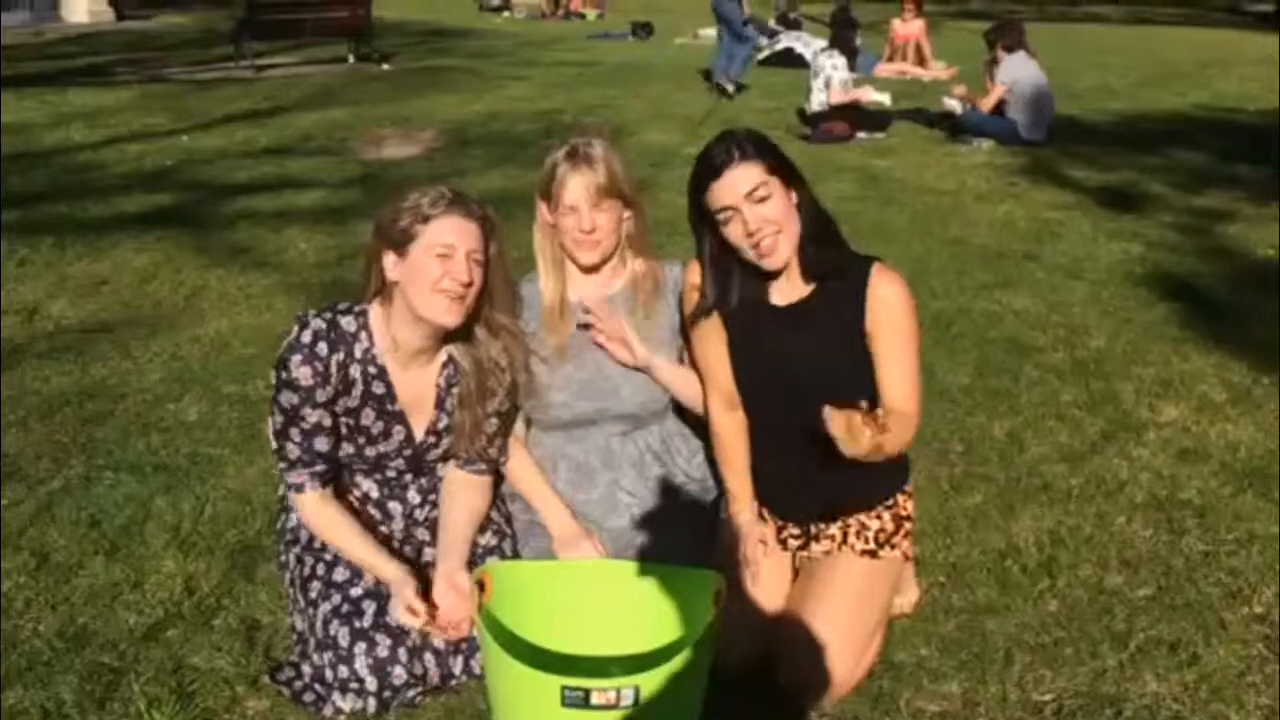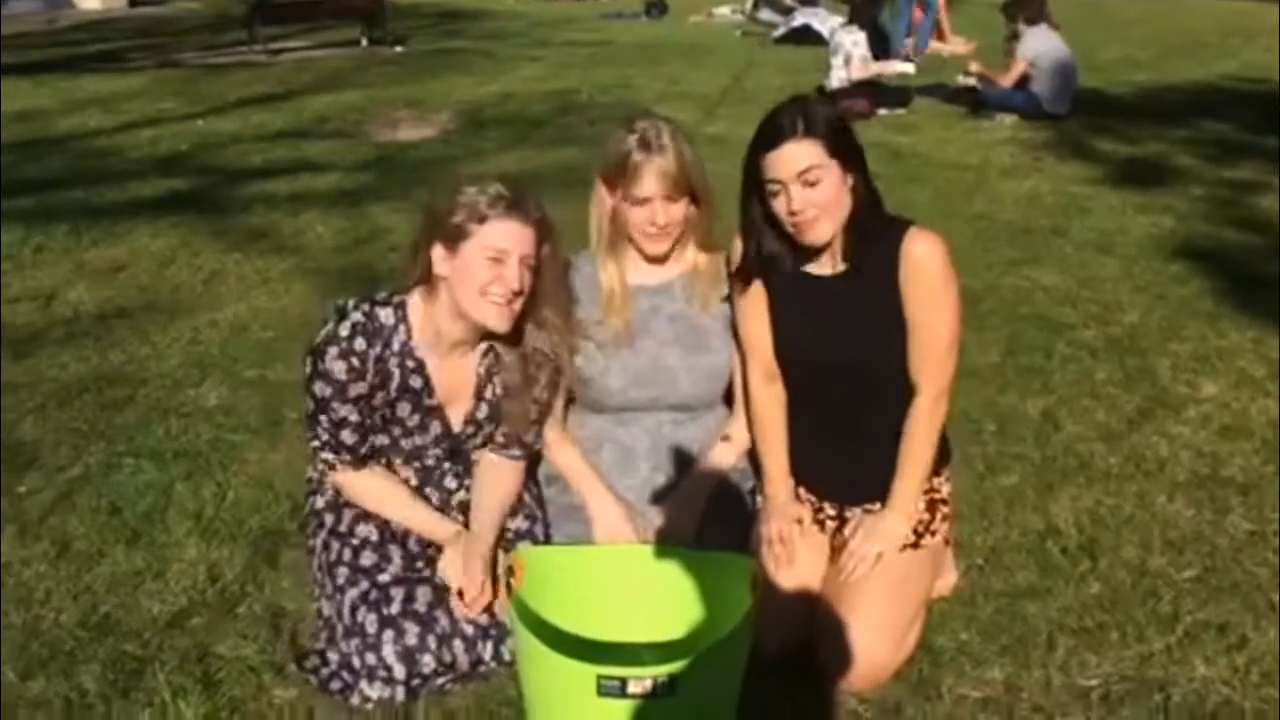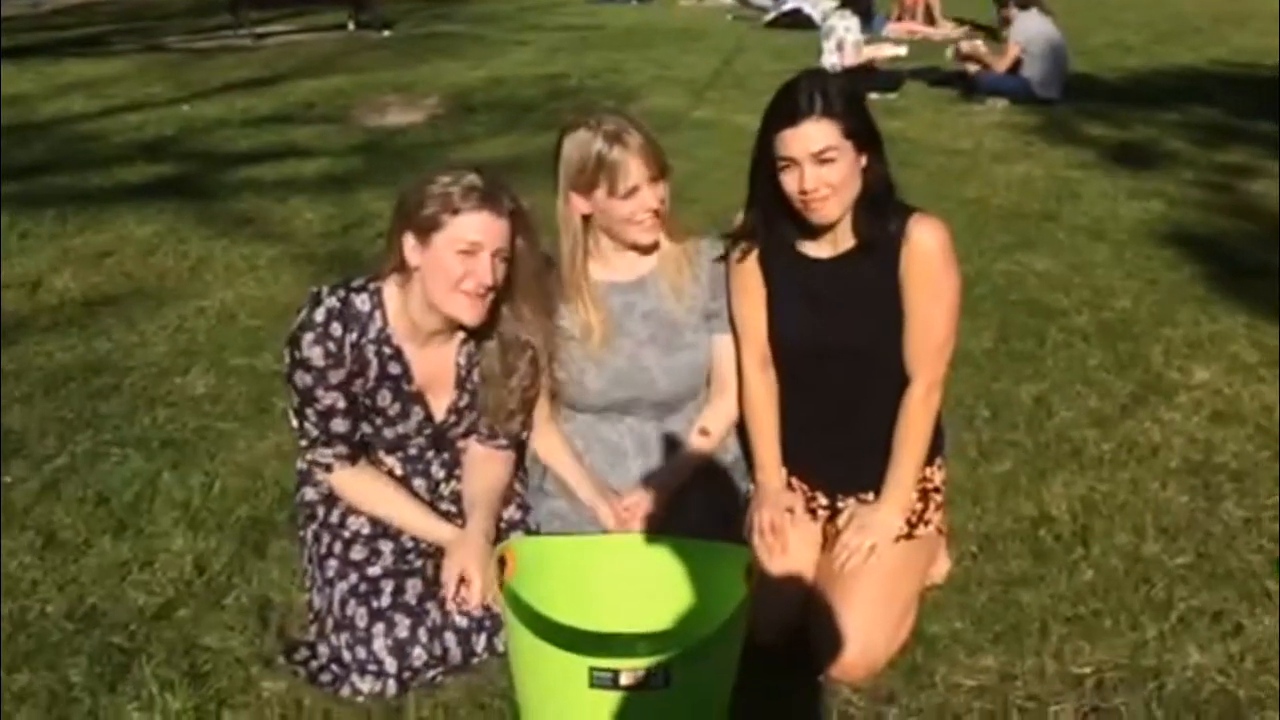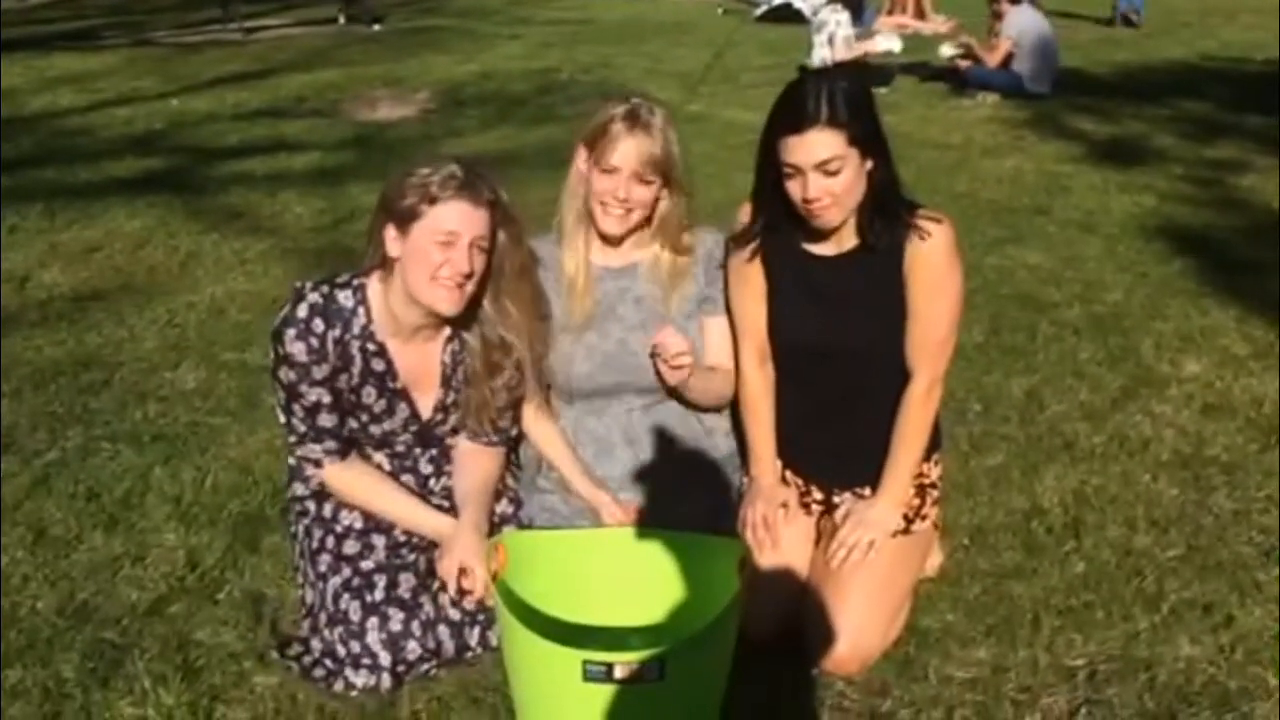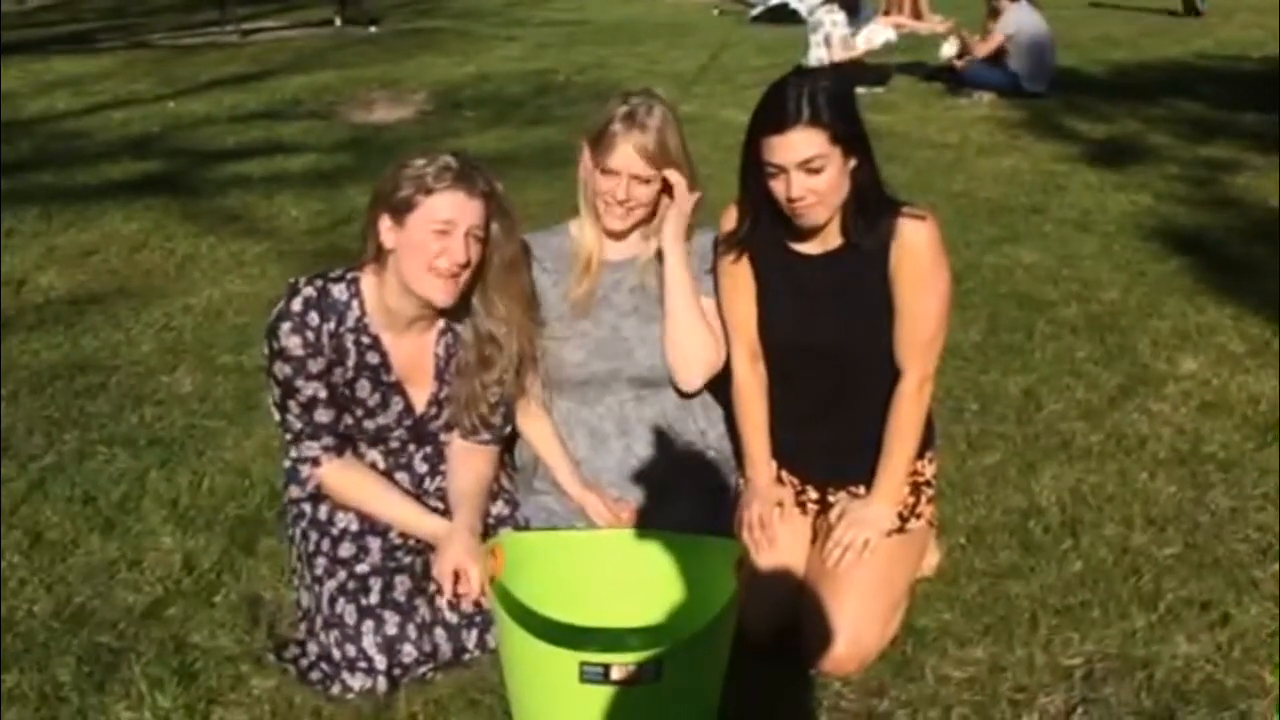
dt=1s
person 1, frame 1
left shoulder: (875, 288)
right shoulder: (708, 285)
left elbow: (904, 422)
right elbow: (724, 405)
left wrist: (868, 439)
right wrist: (742, 513)
left hip: (862, 505)
right hip: (769, 504)
right knee: (731, 654)
left ankle: (883, 576)
right ankle: (824, 582)
person 1, frame 2
left shoulder: (914, 253)
right shoulder: (756, 255)
left elbow: (930, 394)
right elbow: (764, 380)
left wrist: (895, 518)
right wrist: (777, 493)
left hip: (899, 485)
right hip: (805, 484)
left knee: (855, 667)
right knee: (769, 639)
left ankle: (922, 563)
person 1, frame 3
left shoulder: (917, 240)
right shoulder: (758, 239)
left elbow: (924, 383)
right elbow: (758, 365)
left wrist: (888, 509)
right wrist: (769, 482)
left hip: (891, 474)
right hip: (798, 471)
left knee: (848, 656)
right knee: (762, 629)
left ankle: (915, 551)
person 1, frame 4
left shoulder: (923, 241)
right shoulder: (757, 229)
left elbow: (924, 380)
right elbow: (754, 359)
left wrist: (886, 505)
right wrist: (763, 478)
left hip: (887, 467)
right hip: (790, 463)
left knee: (840, 650)
right knee: (753, 621)
left ankle: (907, 545)
right ankle: (831, 548)
person 1, frame 5
left shoulder: (907, 236)
right shoulder: (744, 229)
left elbow: (916, 377)
right elbow: (747, 359)
left wrist: (882, 501)
right wrist: (759, 477)
left hip: (881, 466)
right hip: (786, 462)
left knee: (836, 649)
right knee: (751, 622)
left ankle: (905, 544)
right ankle: (839, 544)
person 2, frame 1
left shoulder: (491, 352)
right shoulder: (321, 348)
left elbow: (471, 469)
right elbow: (309, 494)
left wrist: (450, 568)
right wrist: (397, 576)
left hip: (446, 519)
right hip: (347, 527)
right knee: (372, 677)
person 2, frame 2
left shoulder: (531, 343)
right shoulder: (356, 338)
left elbow: (503, 453)
right elbow: (344, 469)
left wrist: (479, 547)
right wrist: (450, 536)
left hip: (479, 504)
right hip: (369, 510)
right knee: (399, 660)
left ankle: (453, 578)
person 2, frame 3
left shoulder: (507, 328)
right shoulder: (332, 326)
left elbow: (492, 443)
right elbow: (339, 466)
left wrist: (478, 534)
right wrist: (451, 538)
left hip: (467, 498)
right hip: (360, 503)
right knee: (390, 650)
person 2, frame 4
left shoulder: (492, 323)
right shoulder: (315, 324)
left elbow: (482, 439)
right elbow: (330, 462)
left wrist: (471, 527)
right wrist: (444, 531)
left hip: (457, 495)
right hip: (352, 501)
right knee: (382, 647)
person 2, frame 5
left shoulder: (484, 318)
right shoulder: (309, 317)
left elbow: (476, 438)
right elbow: (323, 460)
left wrist: (466, 530)
right wrist: (440, 533)
left hip: (456, 498)
right hip: (348, 504)
right knee: (374, 655)
person 3, frame 1
left shoulder: (671, 288)
right shoulder: (521, 306)
right elbow: (508, 438)
left wrist: (649, 359)
right wrist: (562, 525)
left hip: (669, 514)
right hip: (555, 519)
person 3, frame 2
left shoulder: (726, 283)
right shoulder: (572, 287)
left elbow: (751, 407)
right elbow: (546, 417)
left wrist: (693, 495)
right wrist: (601, 503)
left hip: (705, 505)
right hip: (589, 512)
person 3, frame 3
left shoulder: (706, 266)
left elbow: (728, 394)
right elbow: (537, 417)
left wrist: (663, 487)
right wrist: (595, 498)
left hip: (695, 498)
person 3, frame 4
left shoulder: (703, 255)
right shoulder: (539, 268)
left elbow: (724, 386)
right elbow: (527, 401)
left wrist: (688, 376)
right wrist: (588, 490)
left hip: (690, 485)
right hip: (571, 495)
person 3, frame 5
left shoulder: (700, 254)
right shoulder: (538, 260)
left elbow: (694, 373)
right elbow: (524, 398)
left wrist: (673, 245)
right wrist: (577, 489)
left hip: (683, 483)
right hip: (565, 494)
